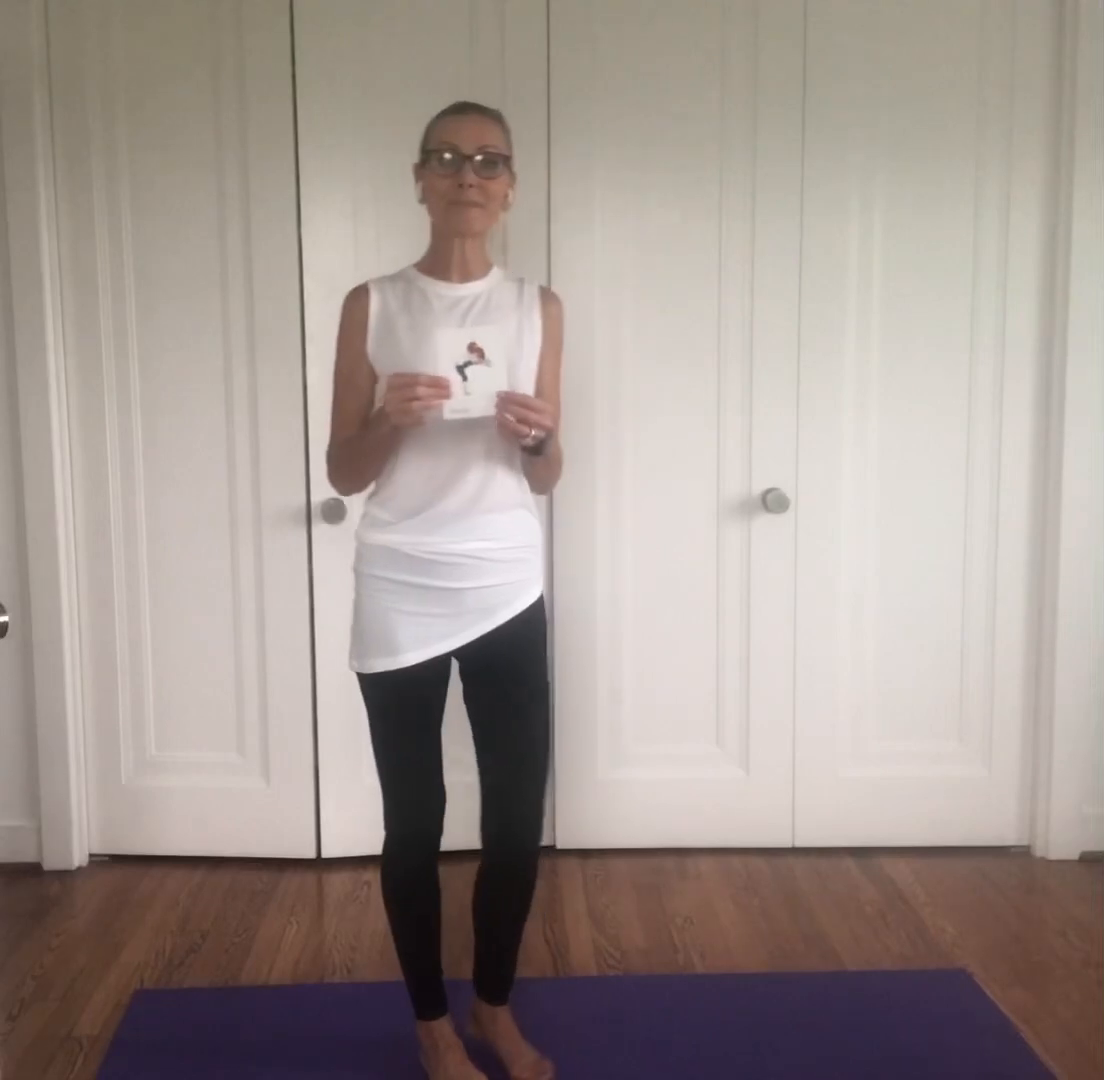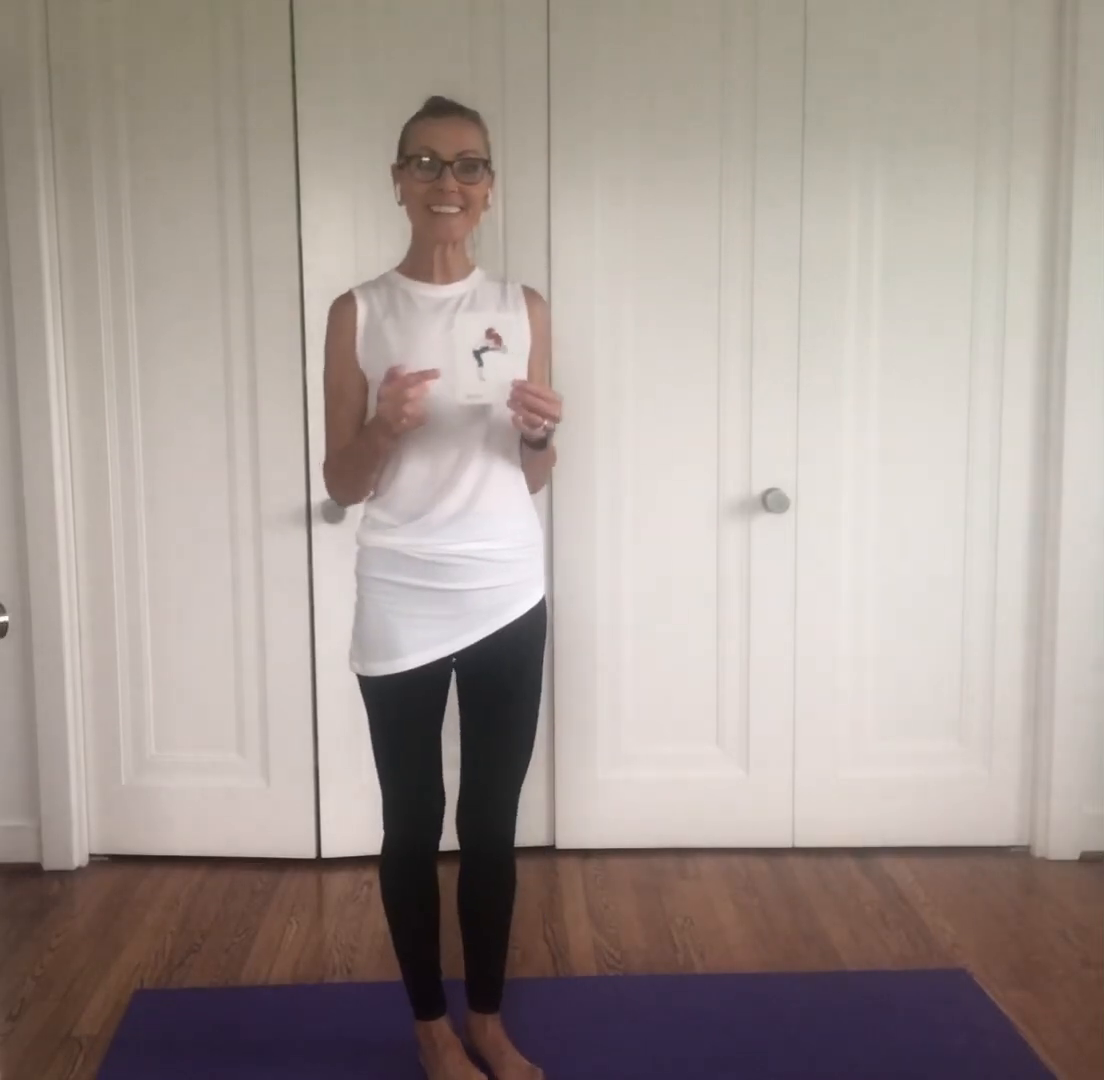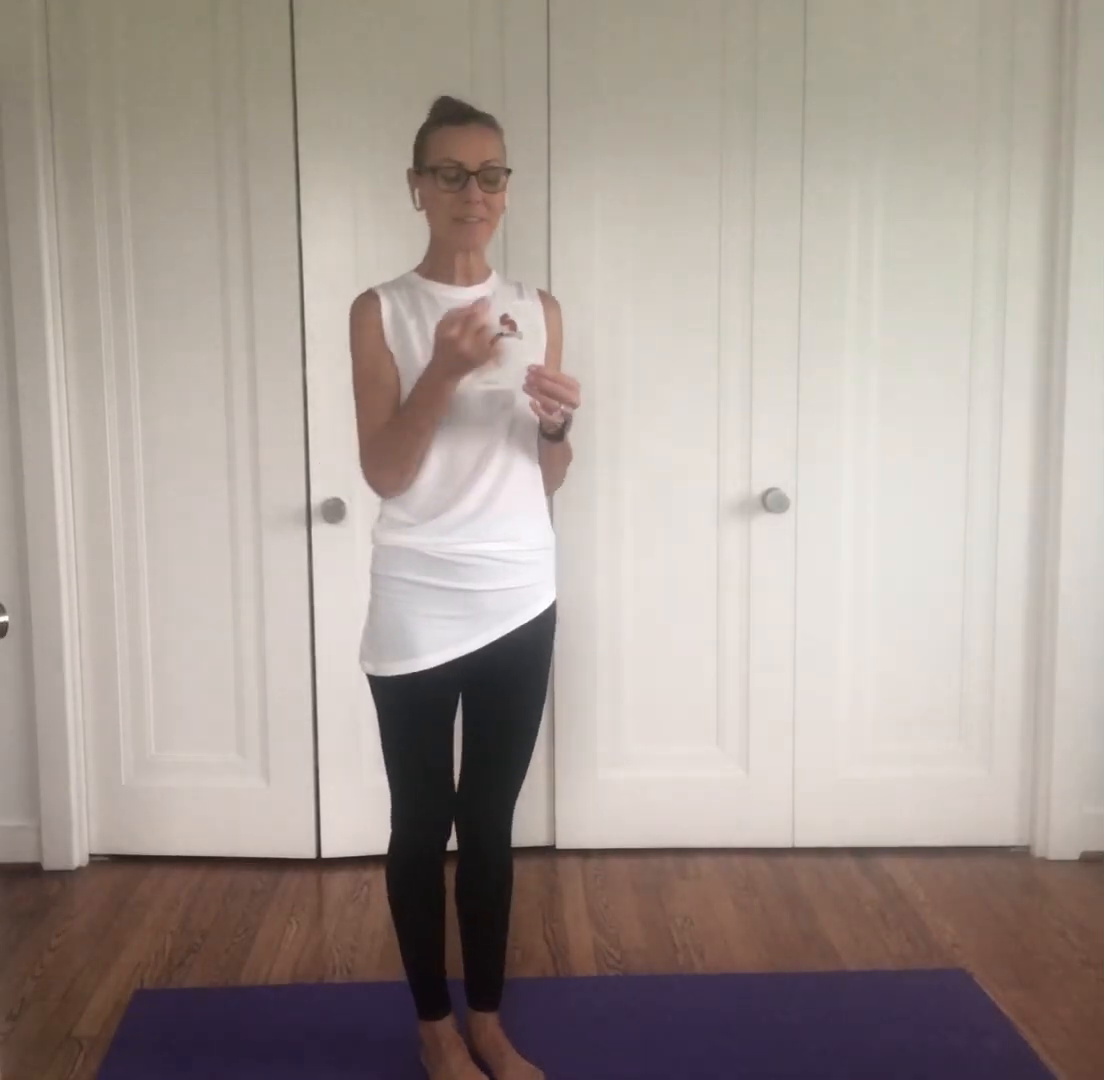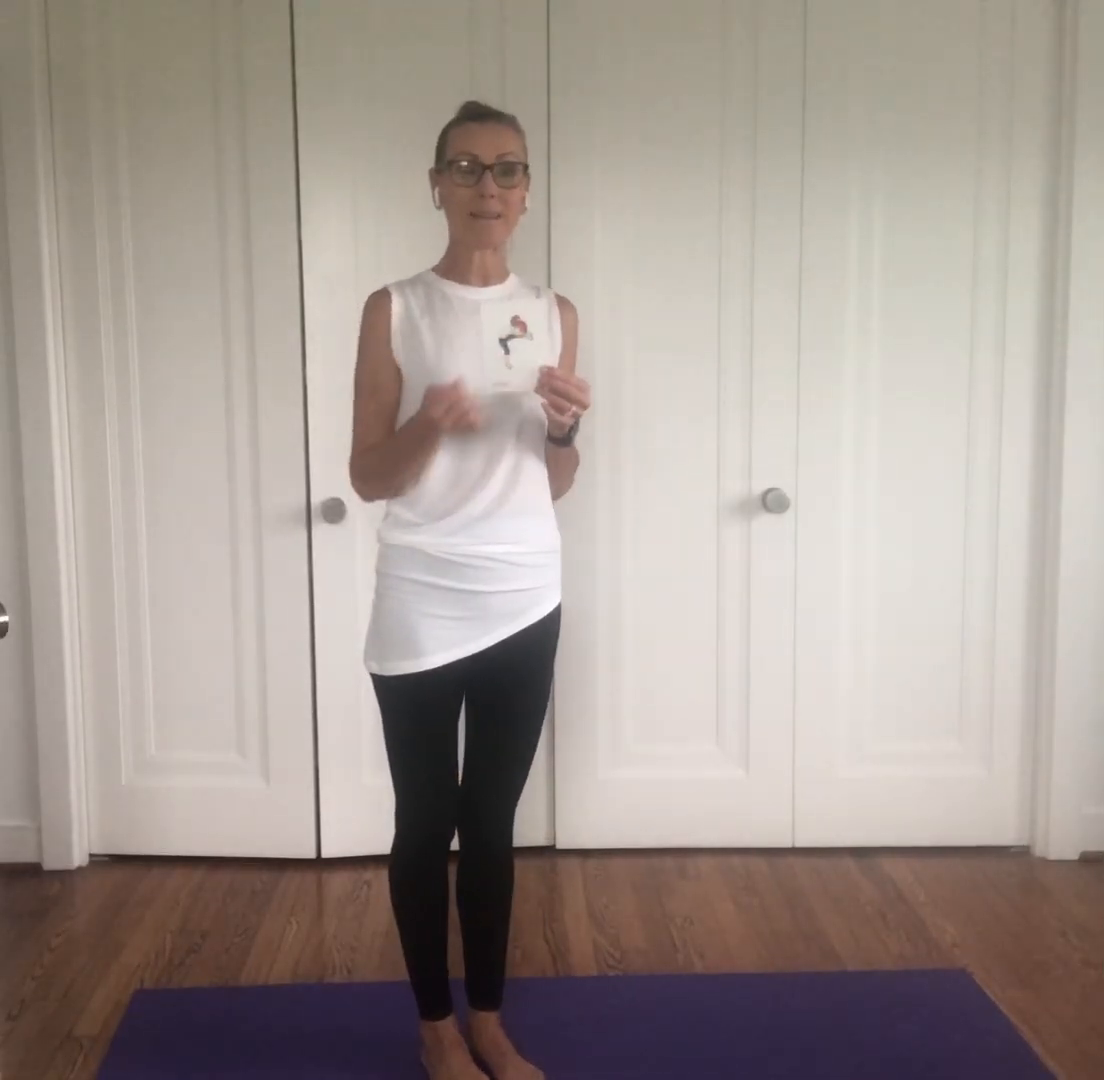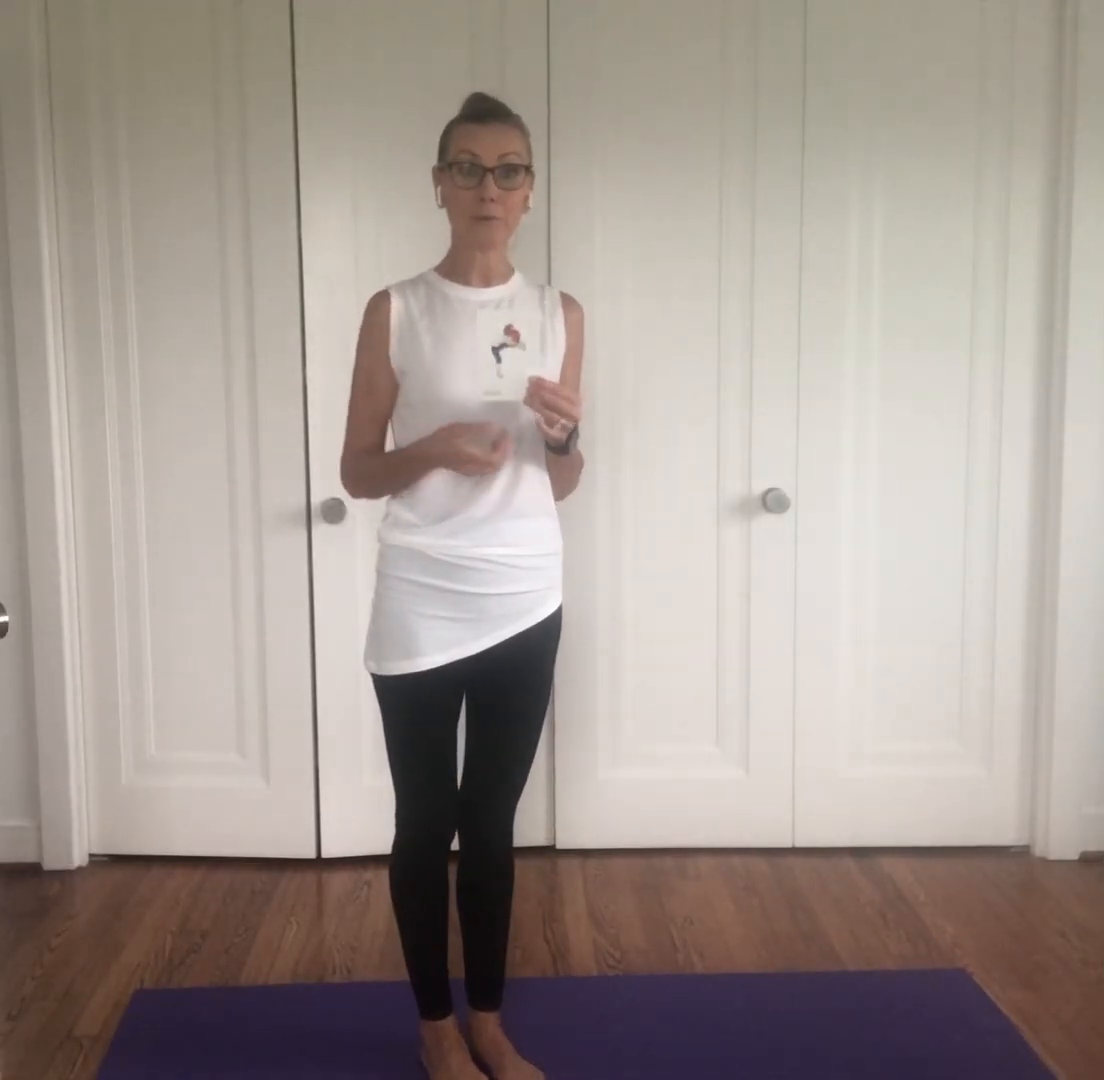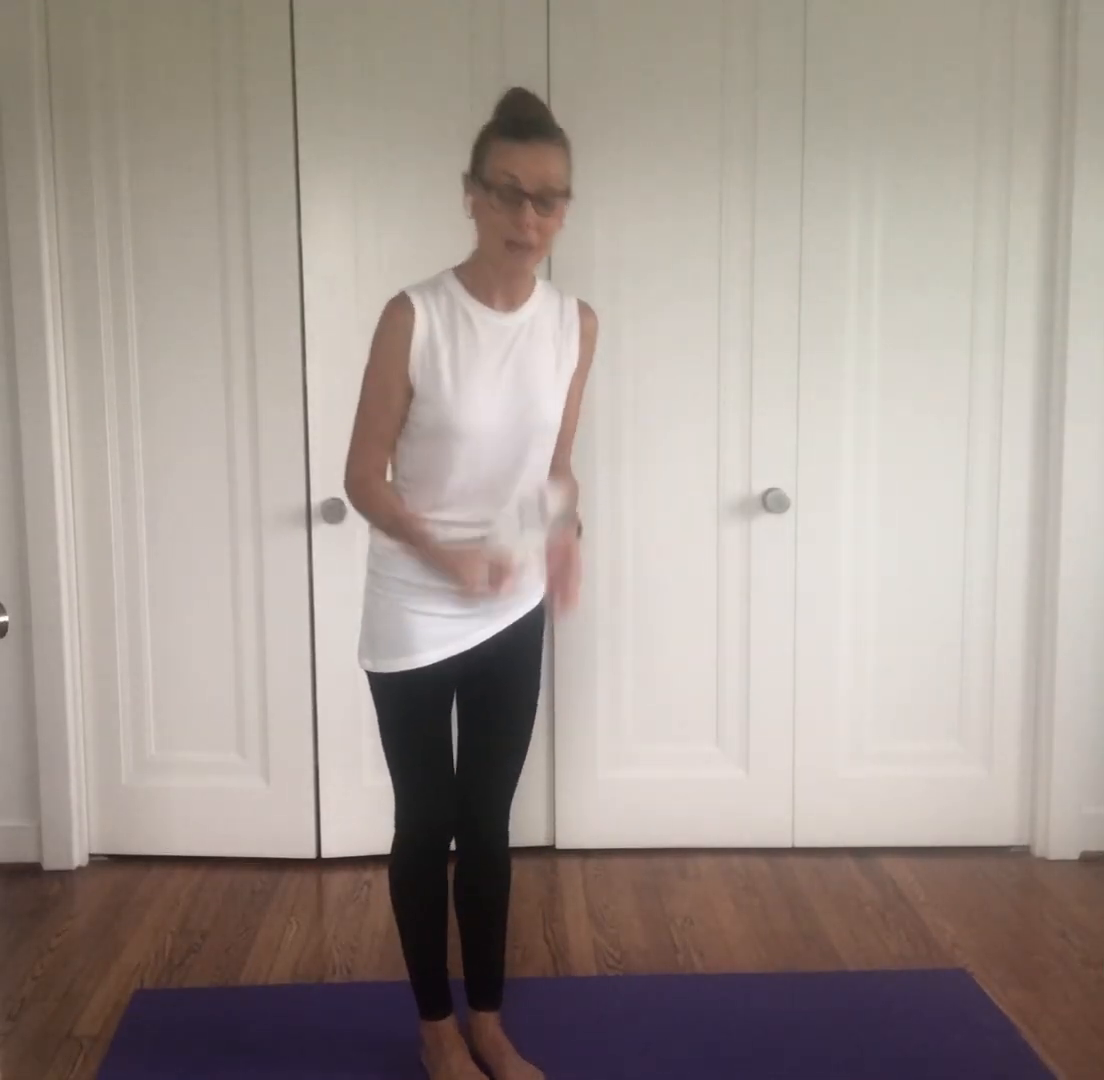
dt=0.5s
person 1, frame 1
left shoulder: (538, 308)
right shoulder: (372, 305)
left elbow: (547, 478)
right elbow: (342, 474)
left wrist: (534, 438)
right wrist: (390, 419)
left hip: (507, 597)
right hip: (400, 600)
left knee: (518, 819)
right knee: (413, 823)
person 1, frame 2
left shoulder: (522, 307)
right shoulder: (358, 313)
left elbow: (537, 478)
right elbow: (342, 485)
left wrist: (538, 433)
right wrist: (385, 425)
left hip: (507, 599)
right hip: (402, 605)
left knee: (492, 822)
right knee: (412, 824)
person 1, frame 3
left shoulder: (537, 311)
right shoulder: (380, 311)
left elbow: (548, 481)
right elbow: (384, 473)
left wrist: (555, 423)
right wrist: (445, 372)
left hip: (519, 601)
right hip: (416, 608)
left knee: (490, 821)
right knee: (421, 823)
person 1, frame 4
left shoulder: (552, 313)
right shoulder: (393, 310)
left elbow: (555, 484)
right elbow: (367, 477)
left wrist: (563, 427)
right wrist: (428, 424)
left hip: (524, 604)
right hip: (421, 608)
left knee: (491, 821)
right knee: (425, 823)
person 1, frame 5
left shoulder: (559, 315)
right shoulder: (394, 313)
left elbow: (564, 484)
right elbow: (357, 472)
left wrist: (561, 436)
right wrist: (432, 450)
left hip: (526, 605)
right hip: (421, 610)
left knee: (492, 821)
right knee: (426, 824)
person 1, frame 6
left shoulder: (575, 324)
right shoulder: (413, 318)
left elbow: (555, 467)
right elbow: (364, 481)
left wrist: (565, 529)
right wrist: (441, 551)
left hip: (514, 610)
right hip: (414, 612)
left knee: (487, 822)
right knee: (425, 824)
